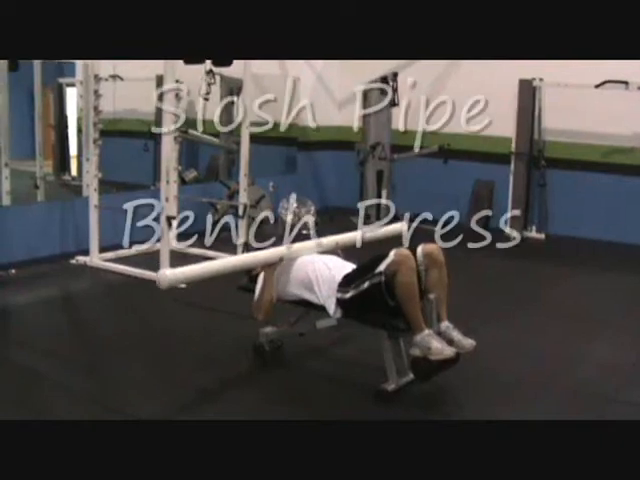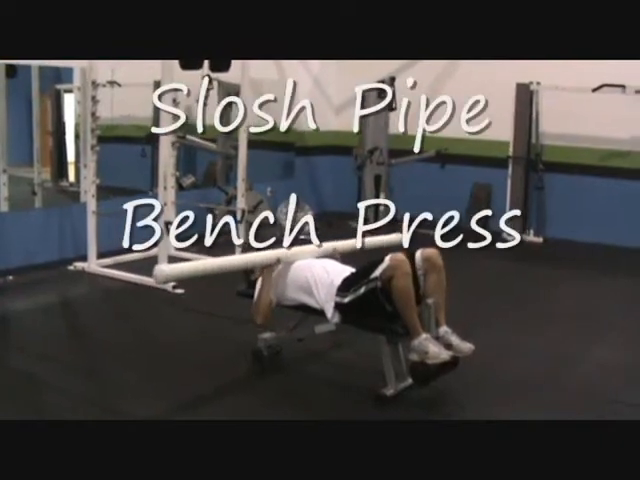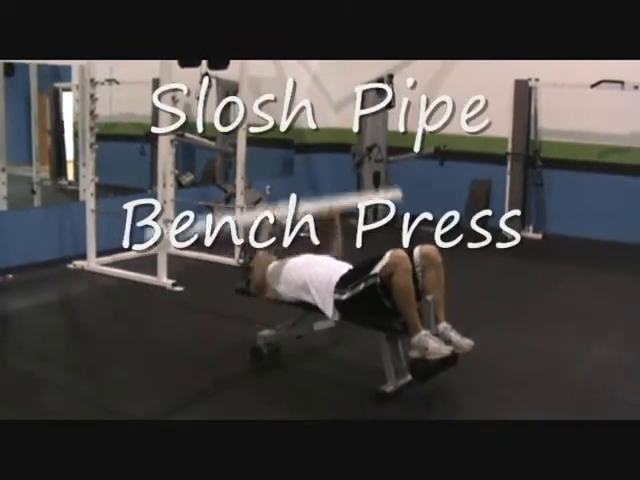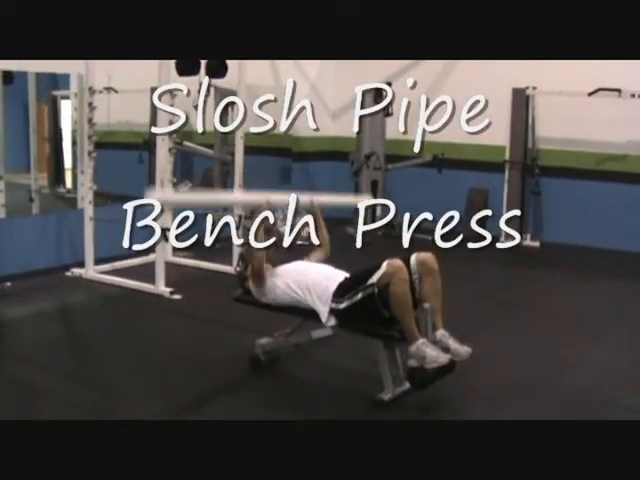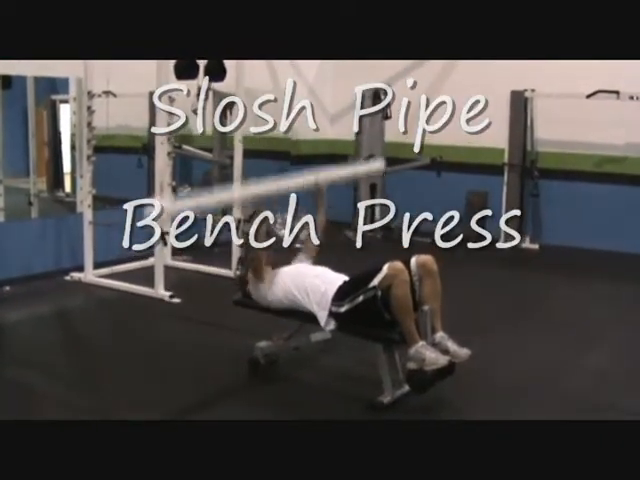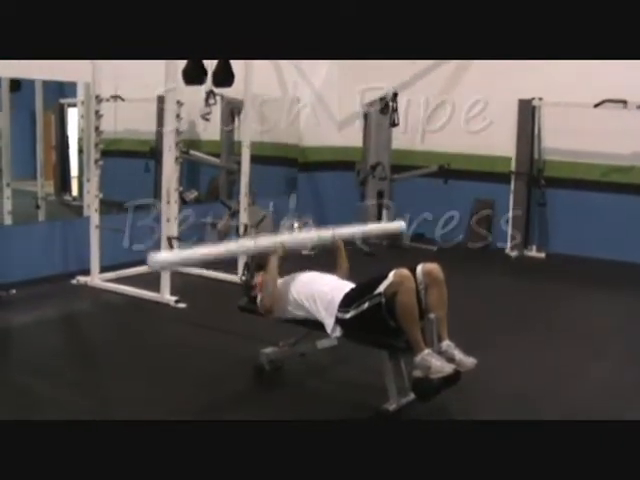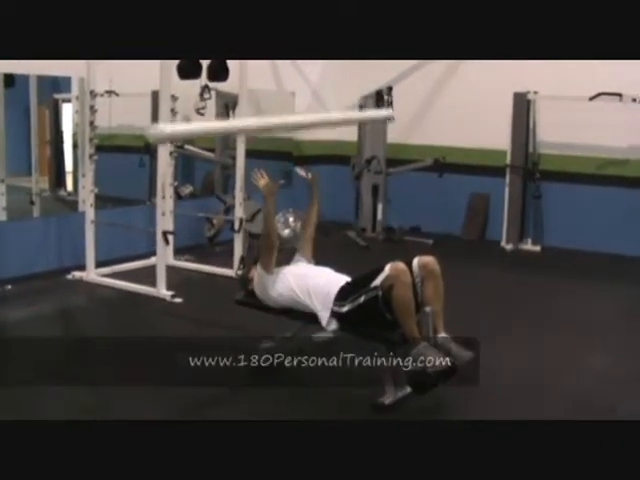
dt=0.7s
person 1, frame 1
left shoulder: (293, 260)
right shoulder: (268, 275)
right elbow: (261, 314)
left wrist: (336, 251)
right wrist: (270, 268)
left hip: (357, 282)
right hip: (343, 292)
left knee: (432, 252)
right knee: (401, 258)
left ankle: (443, 328)
right ankle: (422, 338)
person 1, frame 2
left shoulder: (293, 268)
right shoulder: (268, 280)
right elbow: (260, 319)
left wrist: (335, 258)
right wrist: (268, 273)
left hip: (355, 285)
right hip: (342, 297)
left knee: (431, 257)
right knee: (397, 263)
left ankle: (442, 332)
right ankle: (419, 342)
person 1, frame 3
left shoulder: (295, 263)
right shoulder: (271, 274)
left elbow: (334, 254)
right elbow: (258, 284)
left wrist: (334, 221)
left hip: (353, 279)
right hip: (341, 293)
left knee: (428, 252)
right knee: (397, 259)
left ankle: (442, 329)
right ankle: (418, 339)
person 1, frame 4
left shoulder: (287, 272)
right shoulder: (262, 287)
left elbow: (324, 248)
right elbow: (257, 261)
left wrist: (315, 211)
right wrist: (261, 223)
left hip: (350, 290)
right hip: (337, 300)
left knee: (426, 261)
right knee: (394, 268)
left ankle: (439, 336)
right ankle: (417, 349)
person 1, frame 5
left shoulder: (288, 272)
right shoulder: (263, 289)
right elbow: (256, 256)
left wrist: (321, 198)
left hip: (348, 289)
right hip: (337, 303)
left knee: (425, 263)
right knee: (396, 270)
left ankle: (439, 338)
right ankle: (416, 350)
person 1, frame 6
left shoulder: (295, 282)
right shoulder: (269, 299)
left elbow: (342, 275)
right elbow: (268, 305)
left wrist: (339, 244)
right wrist: (273, 259)
left hip: (354, 298)
right hip: (343, 310)
left knee: (431, 271)
right knee: (401, 277)
left ankle: (444, 345)
right ankle: (421, 358)
person 1, frame 7
left shoulder: (295, 269)
right shoulder: (266, 286)
left elbow: (308, 235)
right elbow: (269, 245)
left wrist: (315, 190)
right wrist: (269, 197)
left hip: (354, 294)
right hip: (340, 305)
left knee: (428, 264)
right knee: (398, 272)
left ankle: (441, 339)
